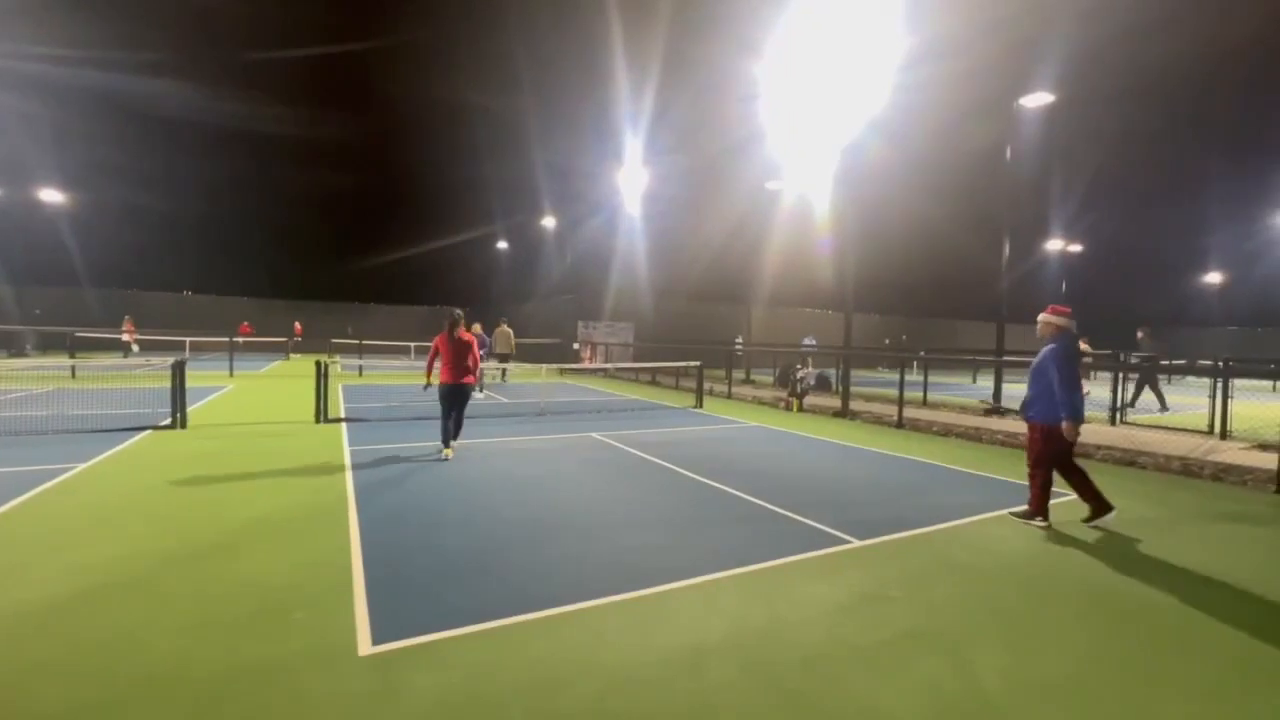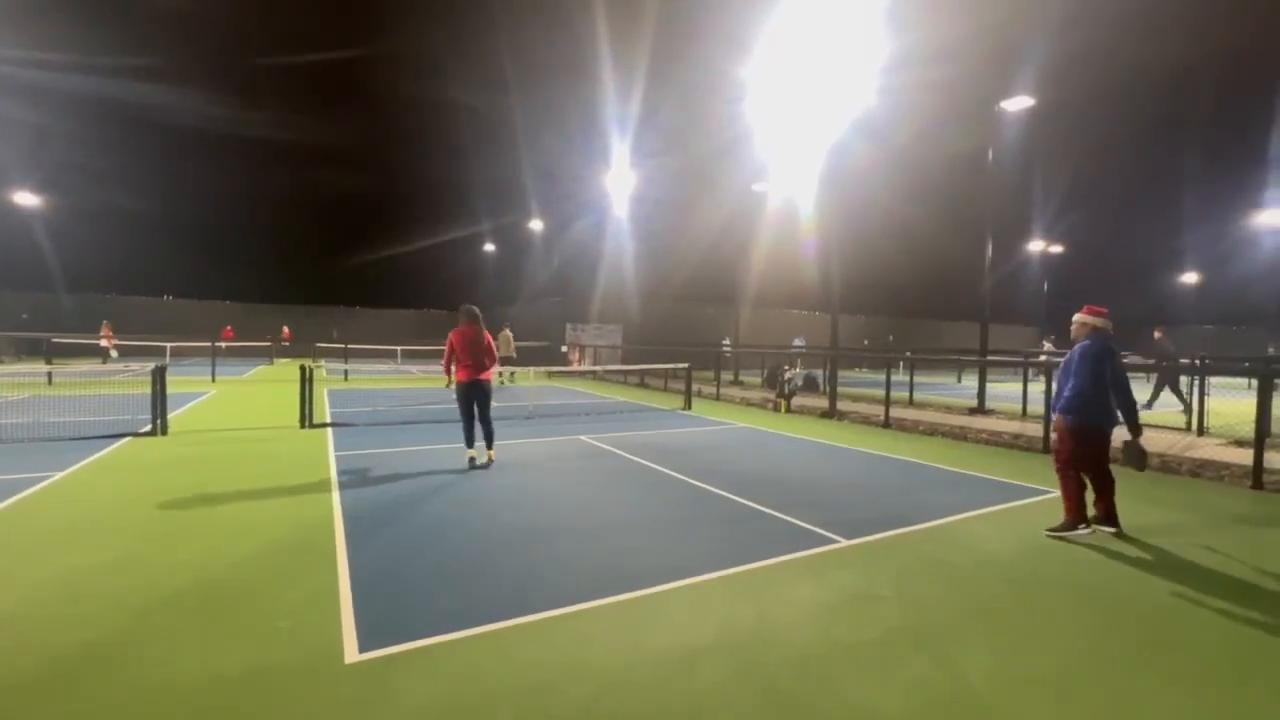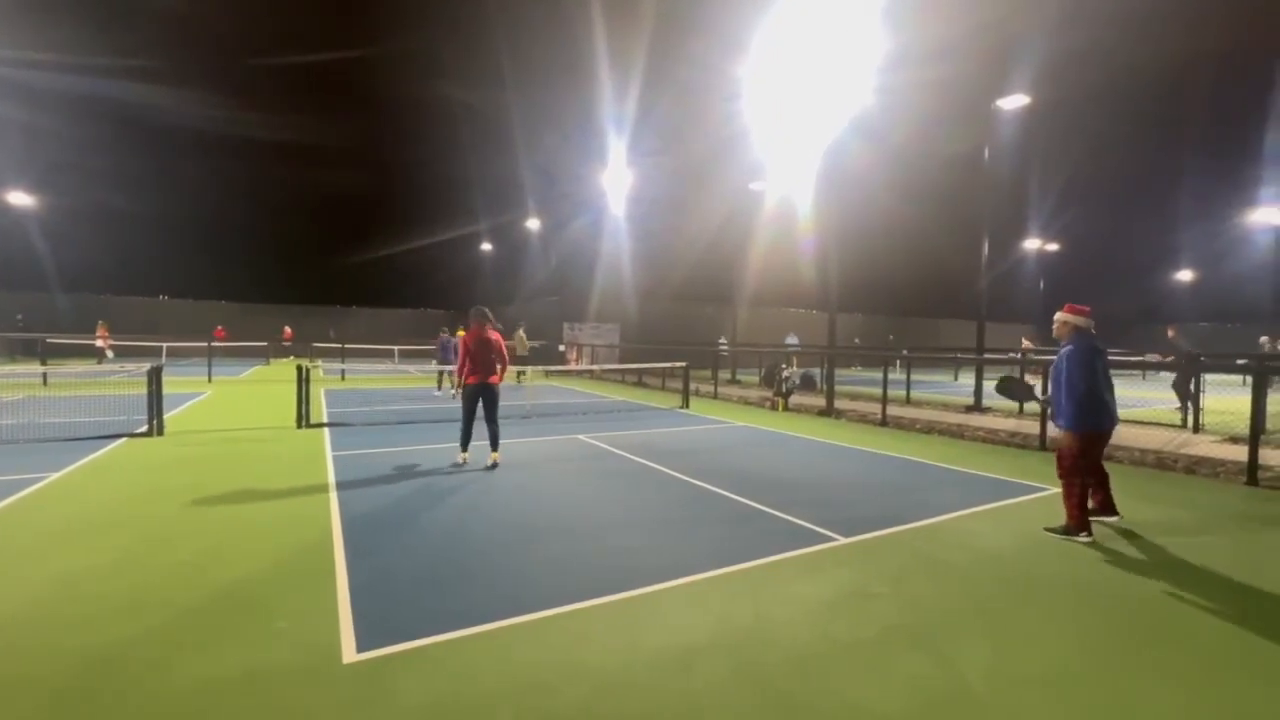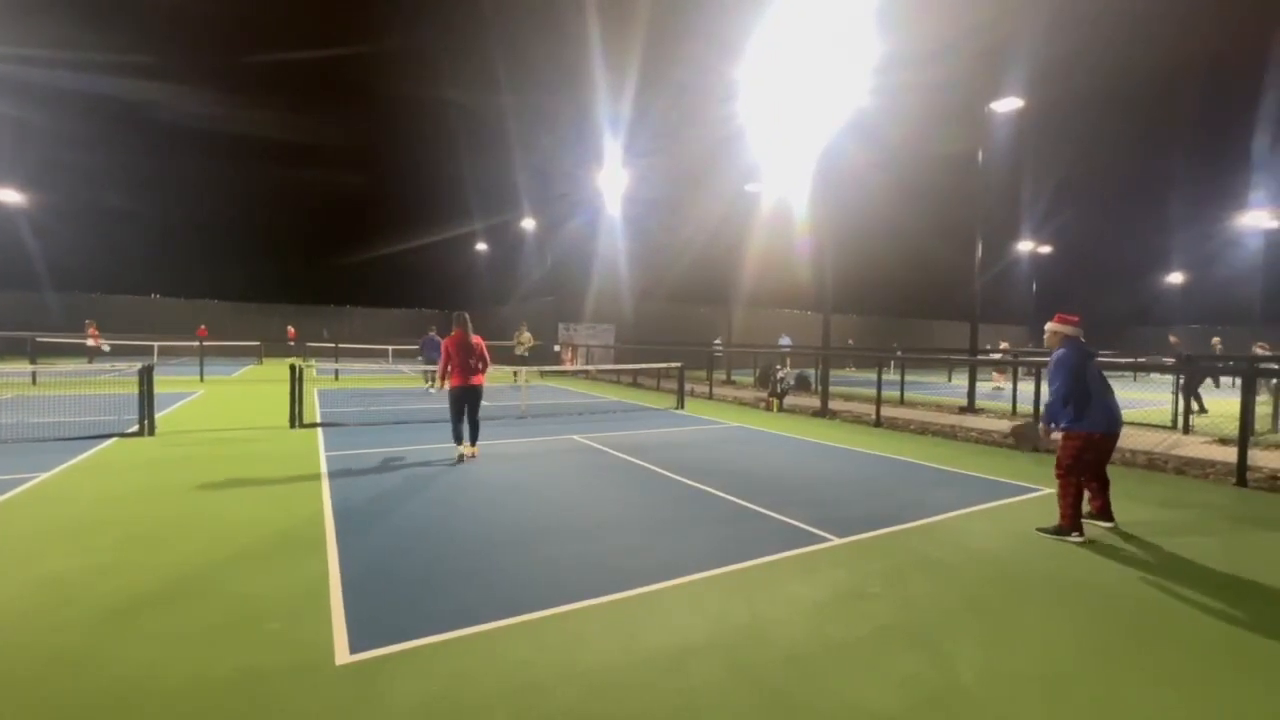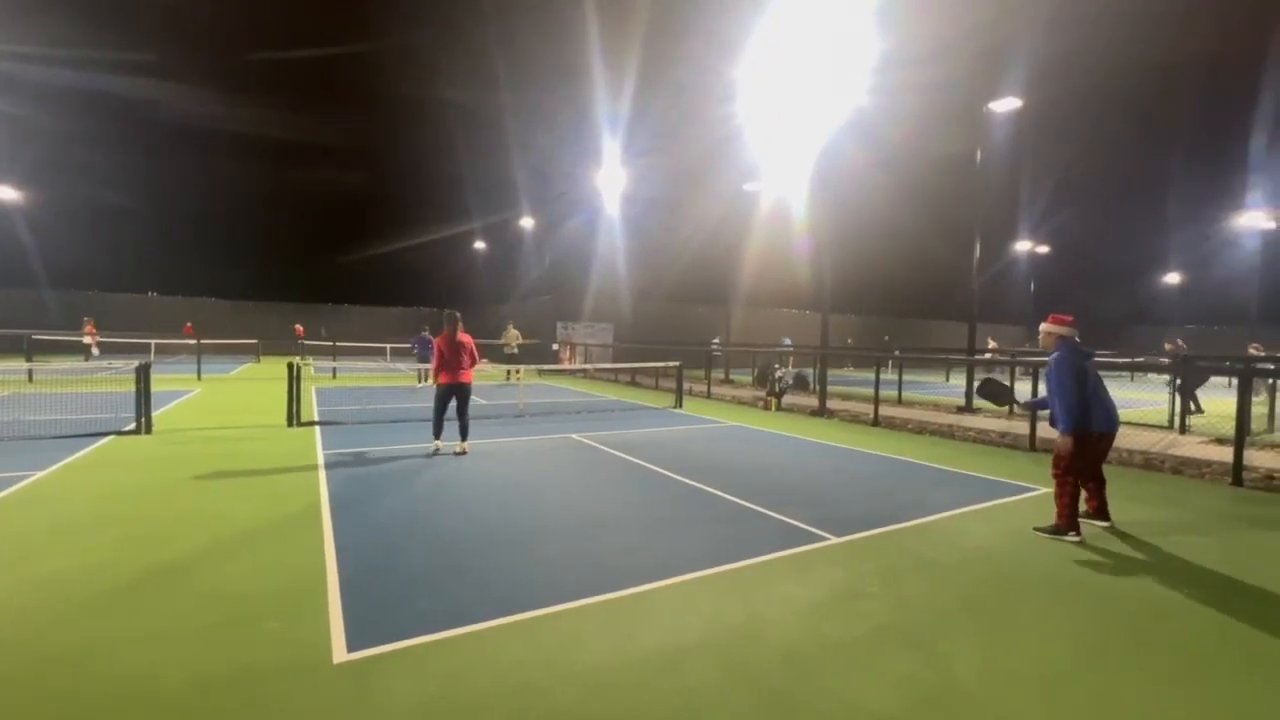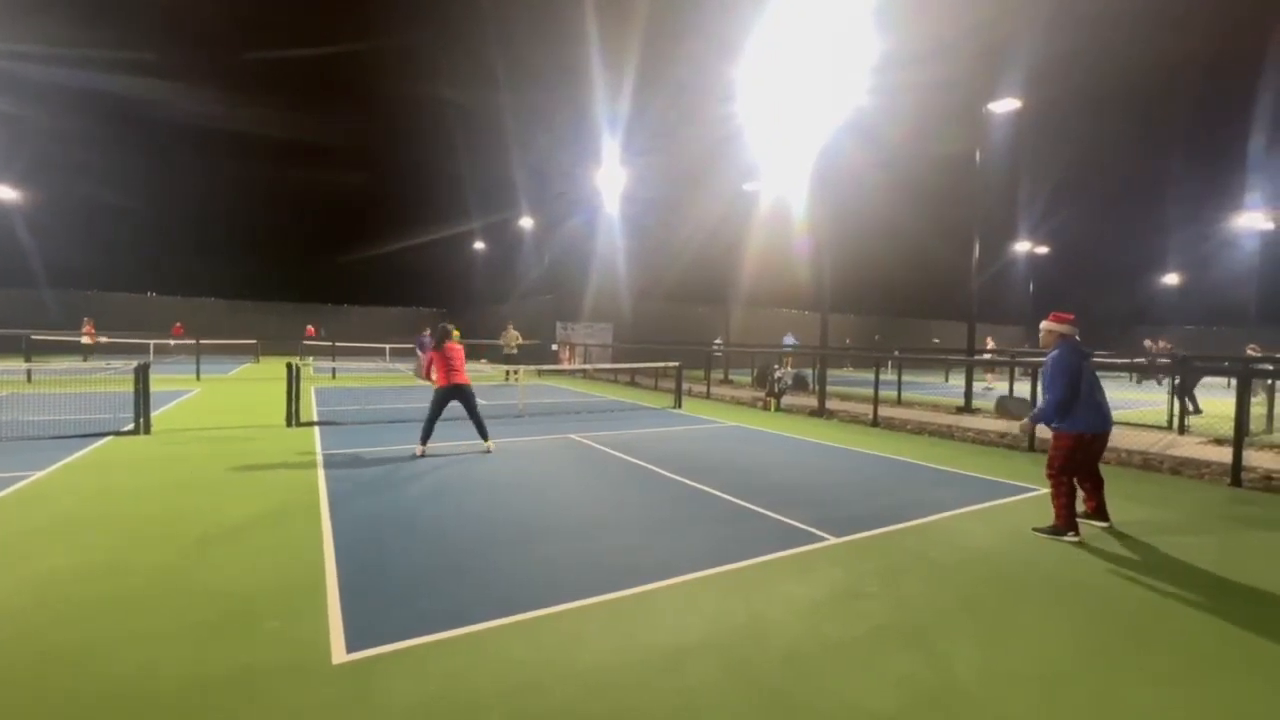
dt=0.7s
person 1, frame 1
left shoulder: (1055, 351)
right shoulder: (1064, 348)
left elbow: (1065, 387)
left wrist: (1068, 418)
left hip: (1047, 420)
right hip: (1058, 419)
left knee: (1038, 465)
right knee: (1065, 464)
left ankle: (1037, 512)
right ankle: (1100, 507)
person 1, frame 2
left shoulder: (1084, 350)
right shoulder: (1109, 353)
left elbow: (1077, 385)
right elbow: (1123, 391)
left wrist: (1060, 412)
right wrist: (1133, 423)
left hip: (1078, 422)
right hip: (1101, 421)
left knee: (1068, 469)
right knee: (1098, 470)
left ankle: (1076, 520)
right ankle: (1107, 517)
person 1, frame 3
left shoulder: (1073, 352)
right shoulder: (1091, 350)
left elbow: (1074, 394)
left wrist: (1068, 428)
right wrist: (1053, 398)
left hip: (1082, 424)
right hip: (1100, 420)
left knee: (1071, 472)
right knee: (1091, 466)
left ankle: (1078, 527)
right ankle: (1105, 508)
person 1, frame 4
left shoulder: (1063, 357)
right shoulder: (1081, 357)
left elbow: (1059, 394)
left wrist: (1046, 421)
right wrist: (1057, 421)
left hip: (1086, 426)
right hip: (1106, 423)
left knee: (1067, 473)
right knee: (1093, 470)
left ankle: (1070, 527)
right ankle: (1102, 512)
person 1, frame 5
left shoulder: (1060, 359)
right shoulder: (1074, 356)
left elbow: (1067, 398)
left wrist: (1066, 431)
right wrist: (1033, 404)
left hip: (1087, 427)
right hip: (1103, 423)
left knee: (1065, 472)
right knee: (1089, 469)
left ankle: (1067, 526)
right ankle: (1098, 512)
person 1, frame 6
left shoulder: (1059, 358)
right shoulder: (1075, 356)
left elbow: (1056, 398)
left wrist: (1033, 419)
right wrist: (1041, 414)
left hip: (1076, 427)
right hip: (1096, 423)
left knee: (1059, 474)
right knee: (1087, 470)
left ankle: (1065, 526)
right ankle: (1097, 512)
